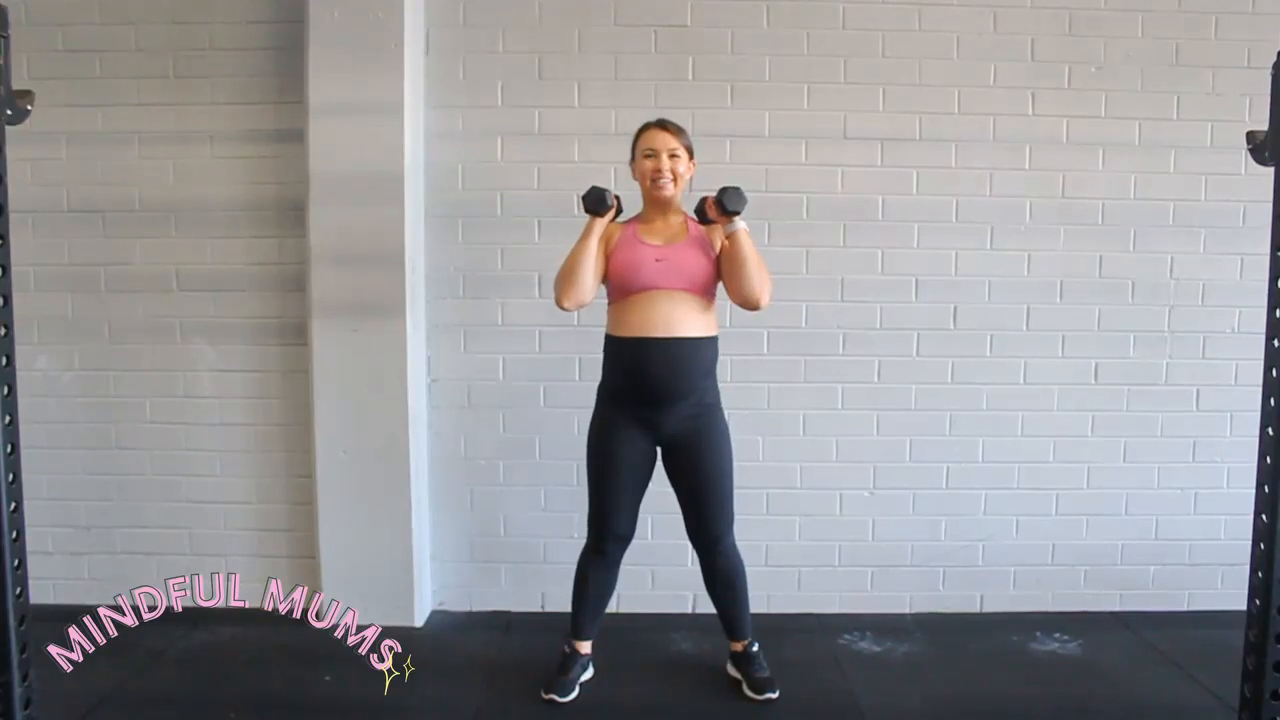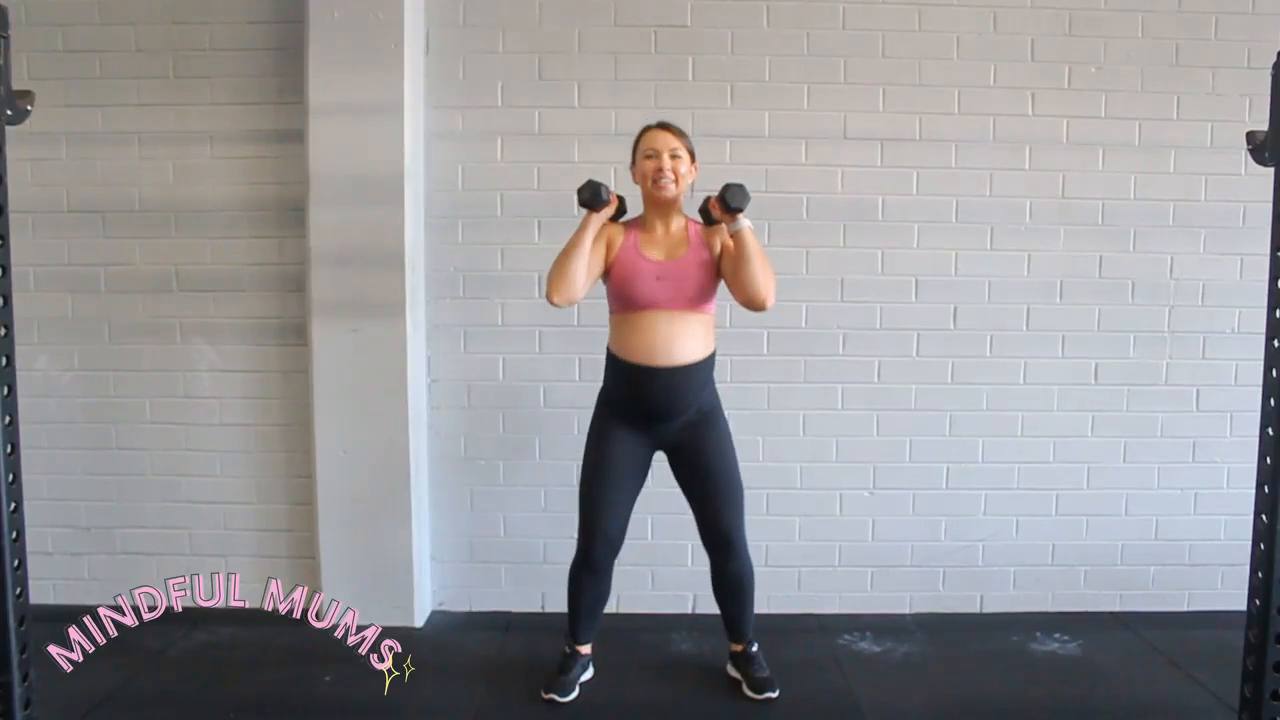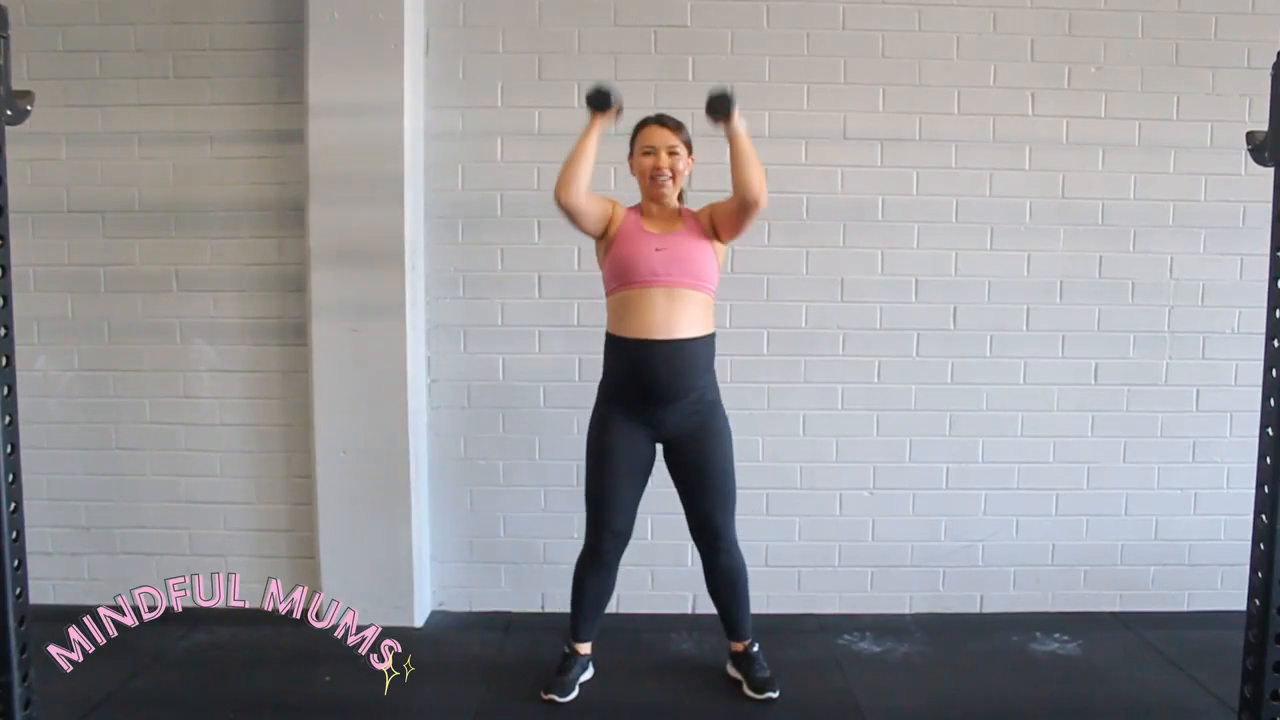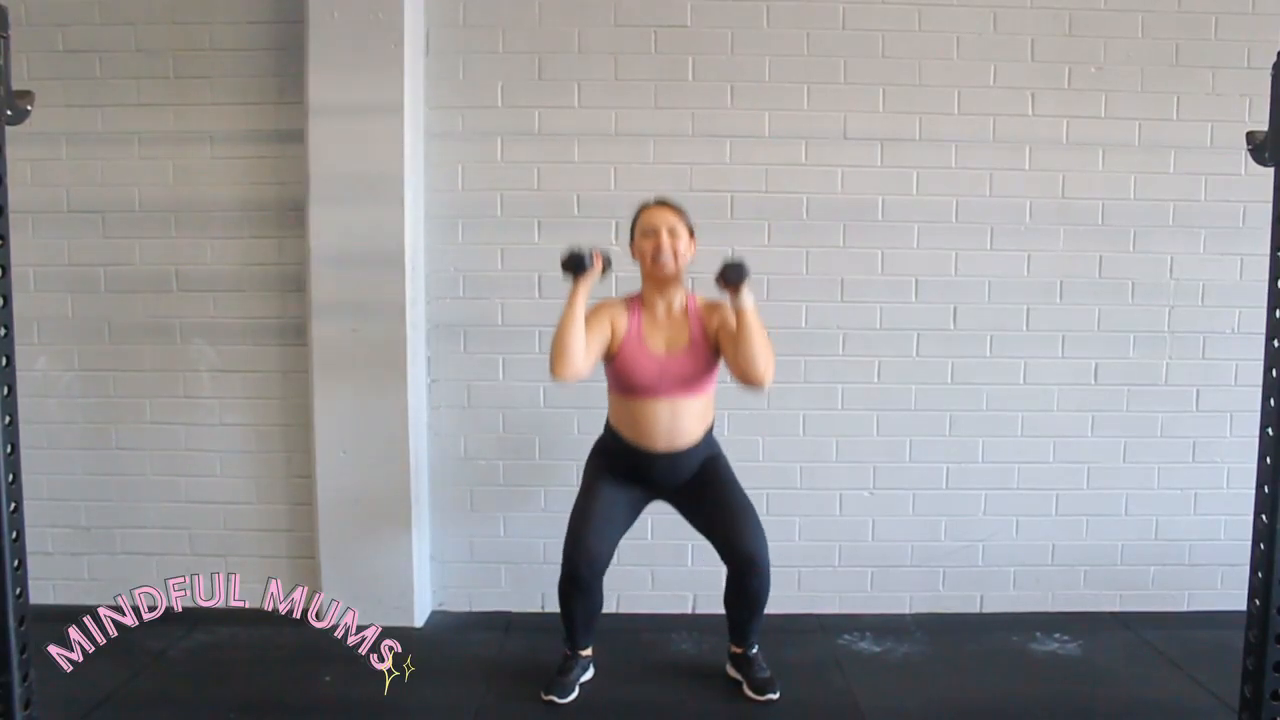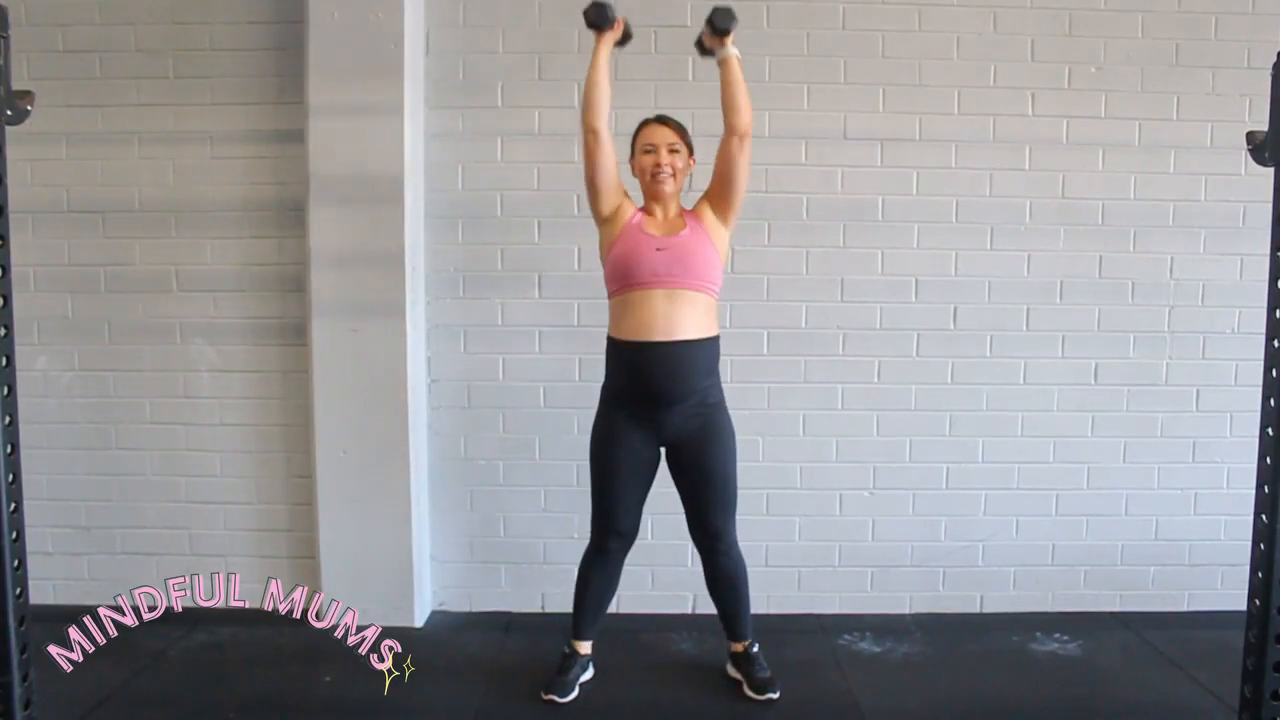
dt=1s
person 1, frame 1
left shoulder: (712, 234)
right shoulder: (613, 234)
left elbow: (755, 296)
right elbow: (568, 297)
left wrist: (734, 223)
right wrist: (594, 224)
left hip: (695, 403)
right hip: (623, 403)
left knee: (715, 538)
right knee: (607, 536)
left ankle: (744, 652)
right ankle: (577, 654)
person 1, frame 2
left shoulder: (713, 237)
right shoulder: (614, 237)
left elbow: (760, 297)
right elbow: (560, 293)
left wrist: (738, 223)
right wrist: (592, 220)
left hip: (696, 408)
right hip: (623, 409)
left knee: (727, 537)
right knee: (598, 539)
left ankle: (743, 650)
right ankle: (578, 654)
person 1, frame 3
left shoulder: (710, 222)
right shoulder: (614, 221)
left elbow: (755, 196)
right elbow: (567, 195)
left wrist: (732, 126)
right wrist: (596, 125)
left hip: (695, 398)
right hip: (624, 398)
left knee: (717, 537)
right knee: (605, 537)
left ankle: (743, 651)
right ankle: (578, 655)
person 1, frame 4
left shoulder: (714, 317)
right shoulder: (612, 318)
left elbow: (760, 376)
right elbow: (564, 369)
left wrist: (742, 298)
right wrist: (581, 290)
left hip: (697, 463)
right hip: (621, 465)
left knee: (751, 552)
right knee: (582, 558)
left ankle: (743, 652)
right ankle: (579, 654)
person 1, frame 5
left shoulder: (712, 220)
right shoulder: (616, 217)
left elbow: (740, 131)
right elbow: (594, 129)
left wrist: (727, 52)
right wrist: (605, 46)
left hip: (699, 401)
right hip: (626, 401)
left knee: (717, 536)
right knee: (611, 536)
left ankle: (742, 650)
right ankle: (579, 653)
